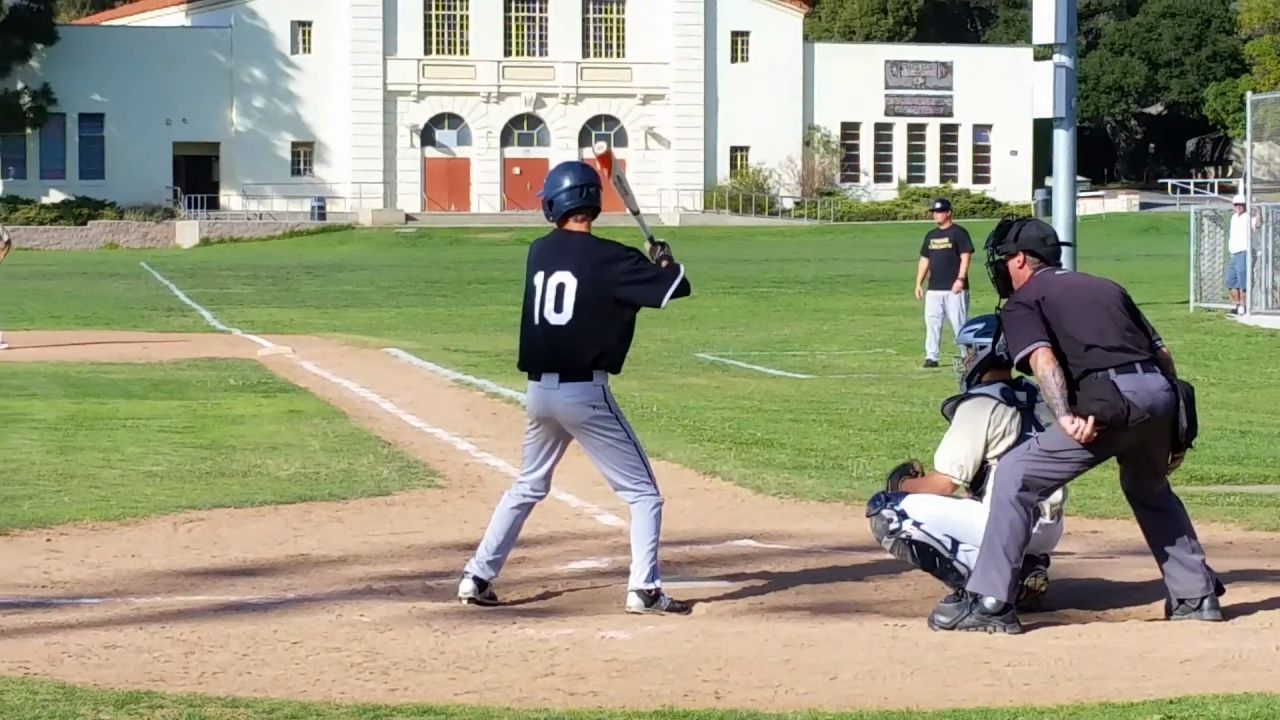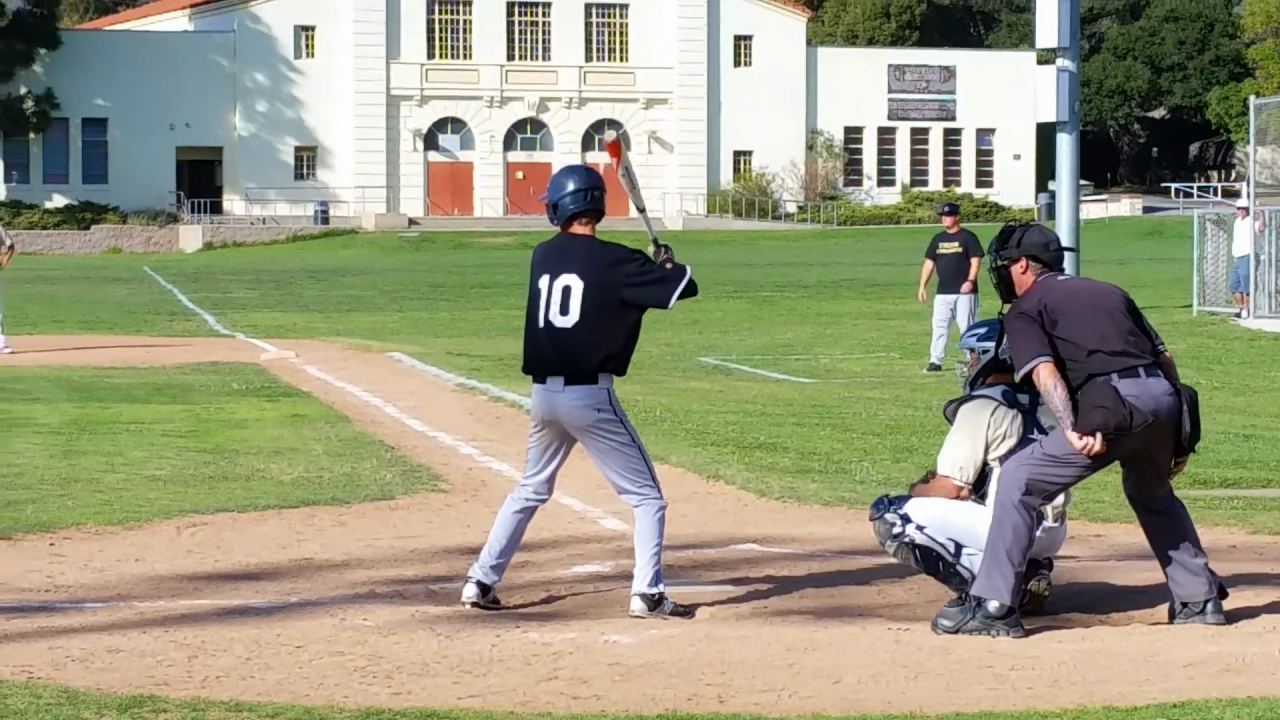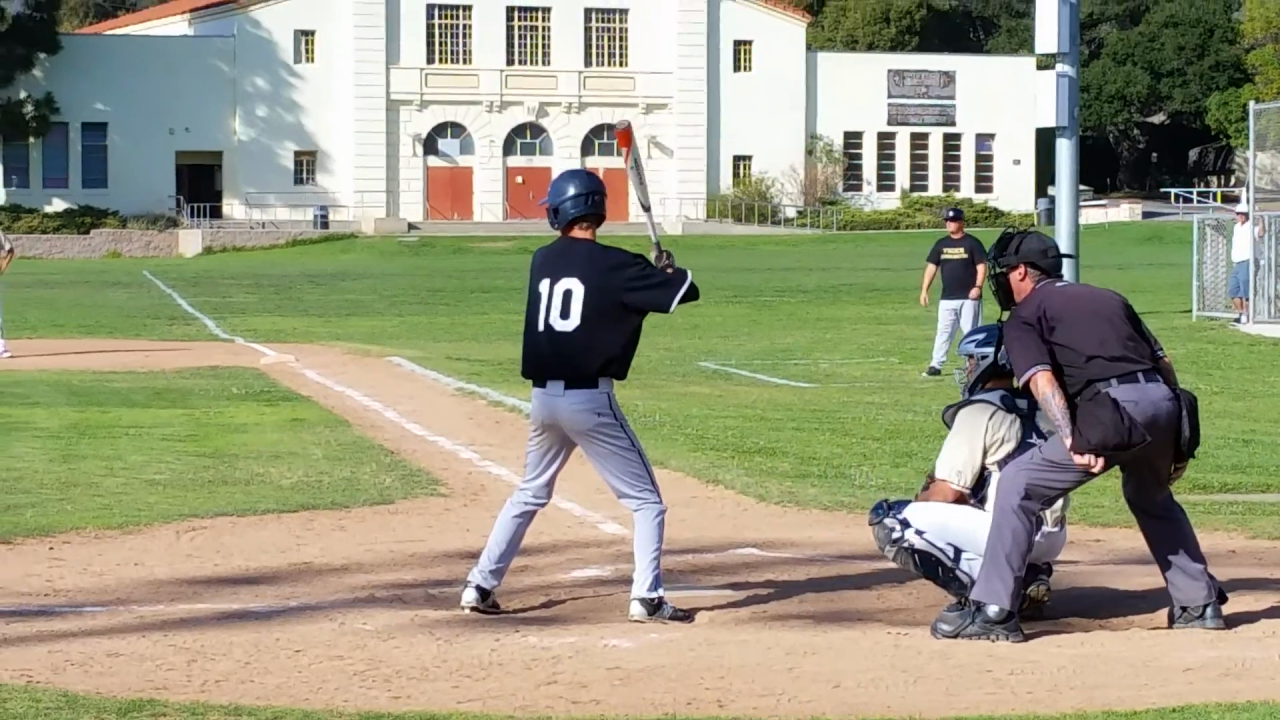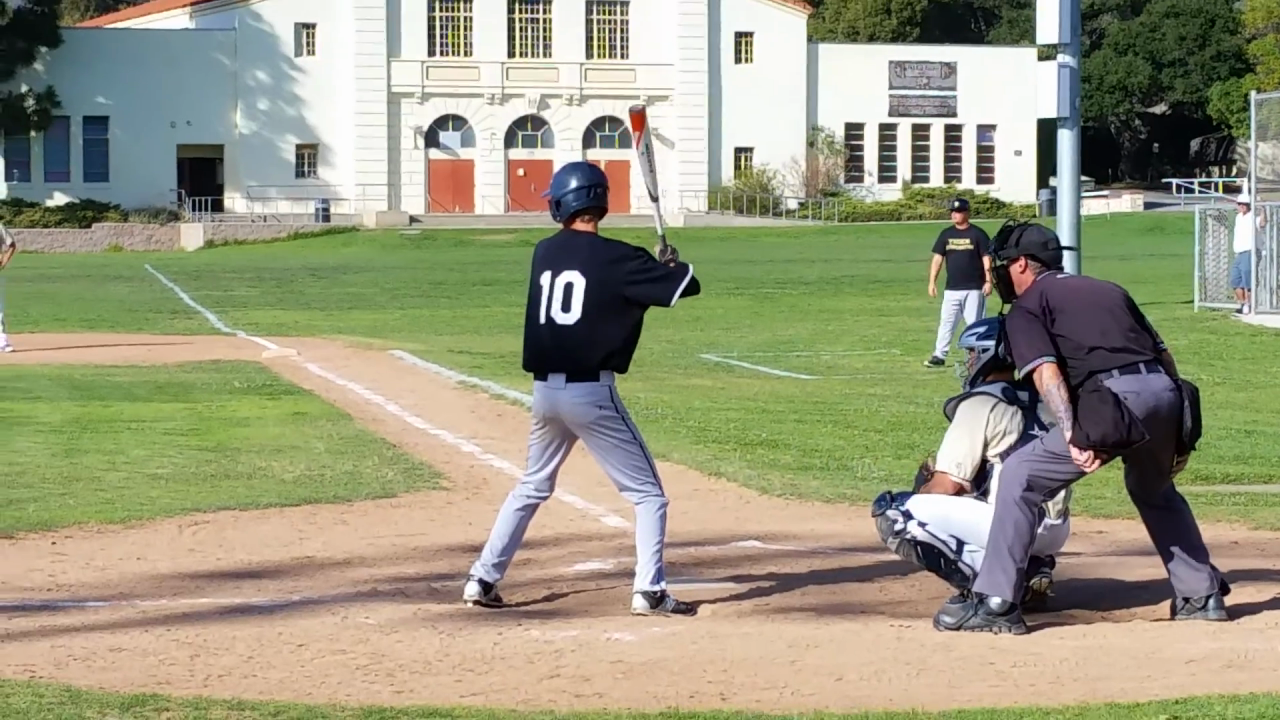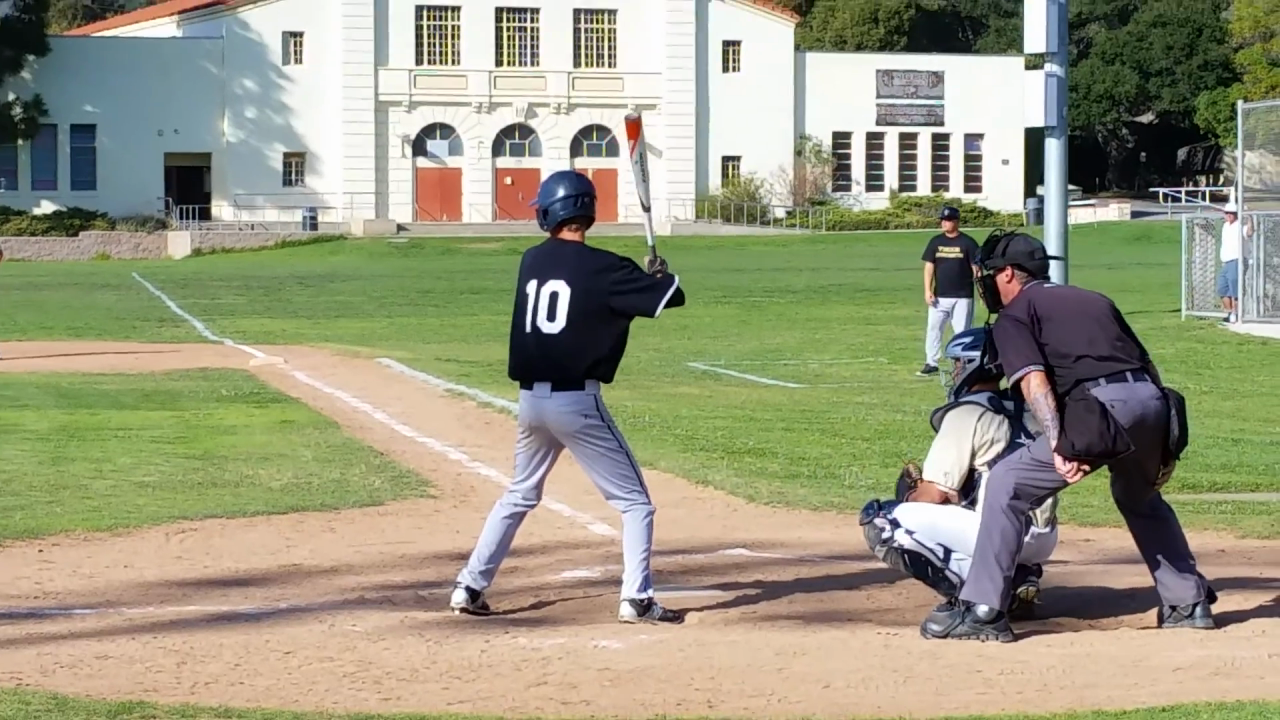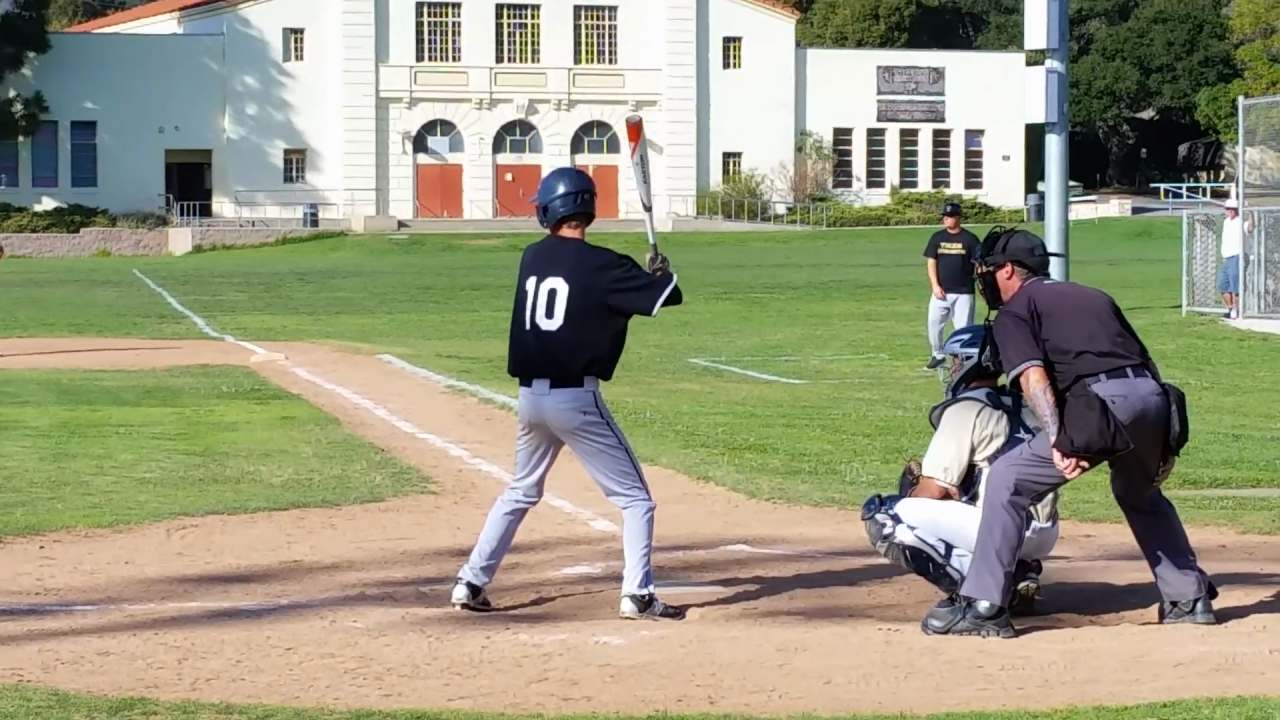
dt=0.1s
person 1, frame 1
left shoulder: (538, 251)
right shoulder: (609, 257)
right elbow: (677, 287)
left wrist: (643, 266)
right wrist: (663, 262)
left hip: (540, 390)
right hip: (585, 392)
left knee: (527, 487)
right knee: (643, 493)
left ankle: (477, 577)
right ankle: (644, 590)
person 1, frame 2
left shoulder: (542, 255)
right shoulder: (614, 259)
right elbow: (684, 287)
left wrist: (648, 268)
right wrist: (666, 264)
left hip: (545, 393)
right hip: (590, 395)
left knee: (530, 490)
right knee: (647, 497)
left ankle: (480, 581)
right ankle: (647, 594)
person 1, frame 3
left shoulder: (542, 259)
right shoulder: (615, 263)
right elbow: (686, 291)
left wrist: (647, 272)
right wrist: (666, 269)
left hip: (544, 397)
right hip: (590, 399)
left knee: (529, 494)
right knee: (646, 501)
left ankle: (479, 585)
right ankle: (647, 598)
person 1, frame 4
left shoulder: (543, 251)
right shoulder: (616, 257)
right elbow: (687, 285)
left wrist: (650, 266)
right wrist: (669, 262)
left hip: (546, 390)
right hip: (590, 392)
left knee: (531, 487)
right knee: (648, 494)
left ankle: (481, 579)
right ankle: (649, 591)
person 1, frame 5
left shoulder: (531, 260)
right shoulder: (602, 266)
right elbow: (672, 297)
left wrist: (638, 278)
right wrist: (657, 274)
left hip: (532, 399)
right hip: (577, 401)
left knee: (518, 495)
right knee: (635, 502)
left ankle: (468, 587)
right ankle: (637, 599)
person 1, frame 6
left shoulder: (531, 257)
right shoulder: (601, 264)
right elbow: (669, 296)
left wrist: (638, 276)
right wrist: (658, 272)
left hip: (531, 395)
right hip: (575, 398)
left knee: (519, 492)
right knee: (636, 499)
left ankle: (470, 583)
right ankle: (638, 595)
person 2, frame 1
left shoulder: (1023, 301)
right shoulder: (1107, 287)
left elbow: (1042, 358)
right elbow: (1161, 353)
left wrist: (1065, 417)
right wrist: (1173, 428)
left hip: (1111, 401)
right hip: (1159, 393)
left knee: (1016, 476)
right knee: (1150, 489)
left ankle: (990, 603)
right ankle: (1197, 596)
person 2, frame 2
left shoulder: (1026, 308)
right shoulder: (1110, 291)
left elbow: (1045, 371)
right elbow: (1164, 357)
left wrist: (1070, 429)
right wrist: (1177, 432)
left hip: (1113, 406)
right hip: (1163, 397)
left knee: (1019, 479)
right knee: (1153, 493)
left ankle: (994, 606)
right ankle: (1200, 599)
person 2, frame 3
left shoulder: (1025, 315)
right shoulder: (1109, 297)
left elbow: (1043, 381)
right elbow: (1163, 363)
left wrist: (1071, 442)
right wrist: (1175, 439)
left hip: (1115, 409)
right hip: (1163, 403)
left knee: (1018, 484)
right knee: (1152, 499)
left ankle: (992, 611)
right ankle: (1199, 605)
person 2, frame 4
left shoulder: (1027, 306)
right shoulder: (1110, 289)
left elbow: (1047, 373)
right elbow: (1163, 355)
left wrist: (1072, 435)
right wrist: (1176, 430)
left hip: (1117, 401)
right hip: (1164, 393)
left knee: (1020, 475)
right knee: (1155, 490)
left ankle: (996, 603)
right ankle: (1202, 595)
person 2, frame 5
left shoulder: (1014, 314)
right shoulder: (1095, 299)
left elbow: (1034, 381)
left wrist: (1058, 445)
right wrist: (1163, 443)
left hip: (1104, 409)
right hip: (1153, 402)
left knee: (1007, 484)
right knee: (1142, 498)
left ankle: (983, 612)
right ankle: (1189, 603)
person 2, frame 6
left shoulder: (1013, 310)
right shoulder: (1094, 295)
left elbow: (1033, 377)
left wrist: (1057, 441)
right wrist: (1163, 439)
left hip: (1103, 405)
right hip: (1153, 397)
left knee: (1007, 479)
right knee: (1141, 494)
left ankle: (984, 607)
right ankle: (1190, 598)
person 3, frame 1
left shoulder: (979, 403)
right shoulder: (1036, 398)
left elbow: (944, 485)
left wrist: (903, 484)
right hip: (1048, 529)
left knee: (885, 511)
right ankle: (1026, 568)
person 3, frame 2
left shoulder: (981, 406)
right shoulder: (1039, 402)
left elbow: (949, 487)
left wrist: (917, 490)
right wrist: (969, 491)
right hip: (1052, 533)
left knee: (889, 515)
right ankle: (1029, 572)
person 3, frame 3
left shoulder: (979, 410)
right shoulder: (1038, 408)
left elbow: (946, 493)
left wrist: (922, 497)
right wrist: (968, 495)
right hip: (1051, 538)
left knee: (888, 519)
right ankle: (1028, 576)
person 3, frame 4
left shoulder: (980, 402)
right shoulder: (1039, 401)
left elbow: (947, 485)
left wrist: (923, 488)
right wrist: (968, 485)
right hip: (1055, 530)
left knee: (891, 511)
right ankle: (1030, 569)
person 3, frame 5
left shoulder: (966, 412)
right shoulder: (1024, 411)
left elbow: (934, 494)
left wrist: (908, 497)
right hip: (1043, 538)
left knee: (879, 520)
right ankle: (1017, 576)
person 3, frame 6
left shoulder: (965, 408)
right shoulder: (1023, 406)
left elbow: (934, 489)
left wrist: (910, 493)
right hip: (1044, 533)
left knee: (881, 515)
right ankle: (1018, 573)
